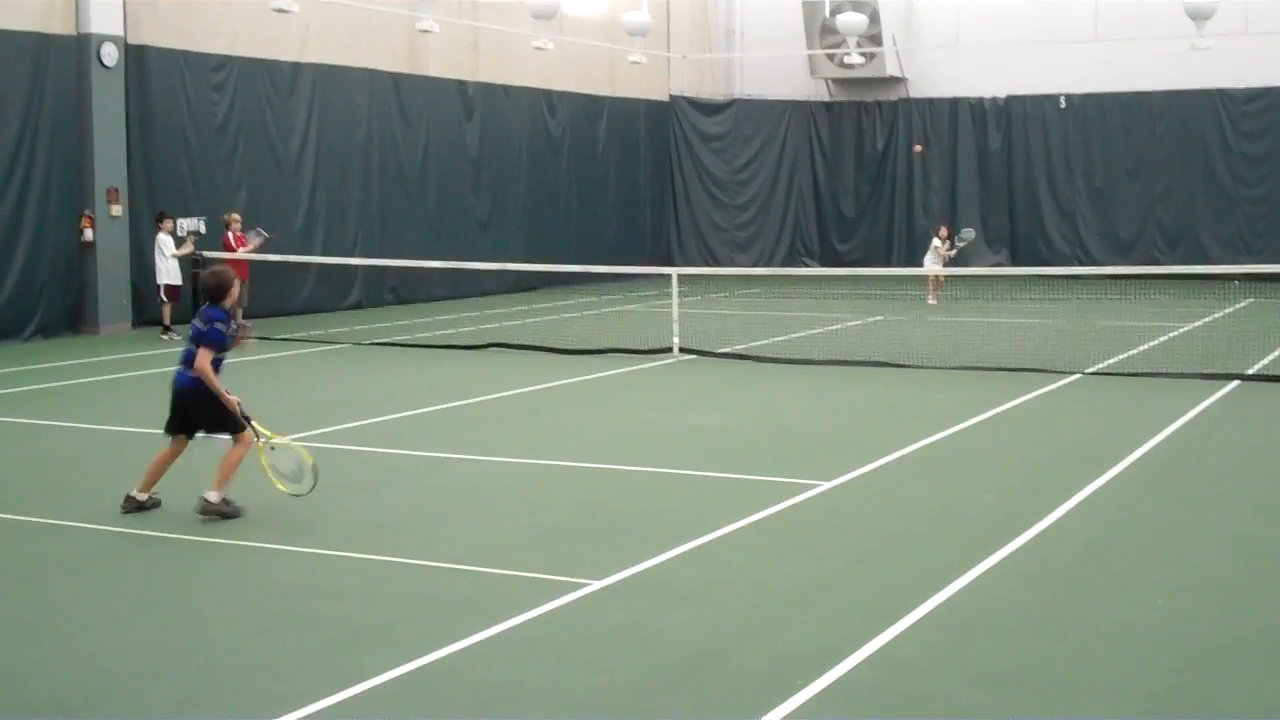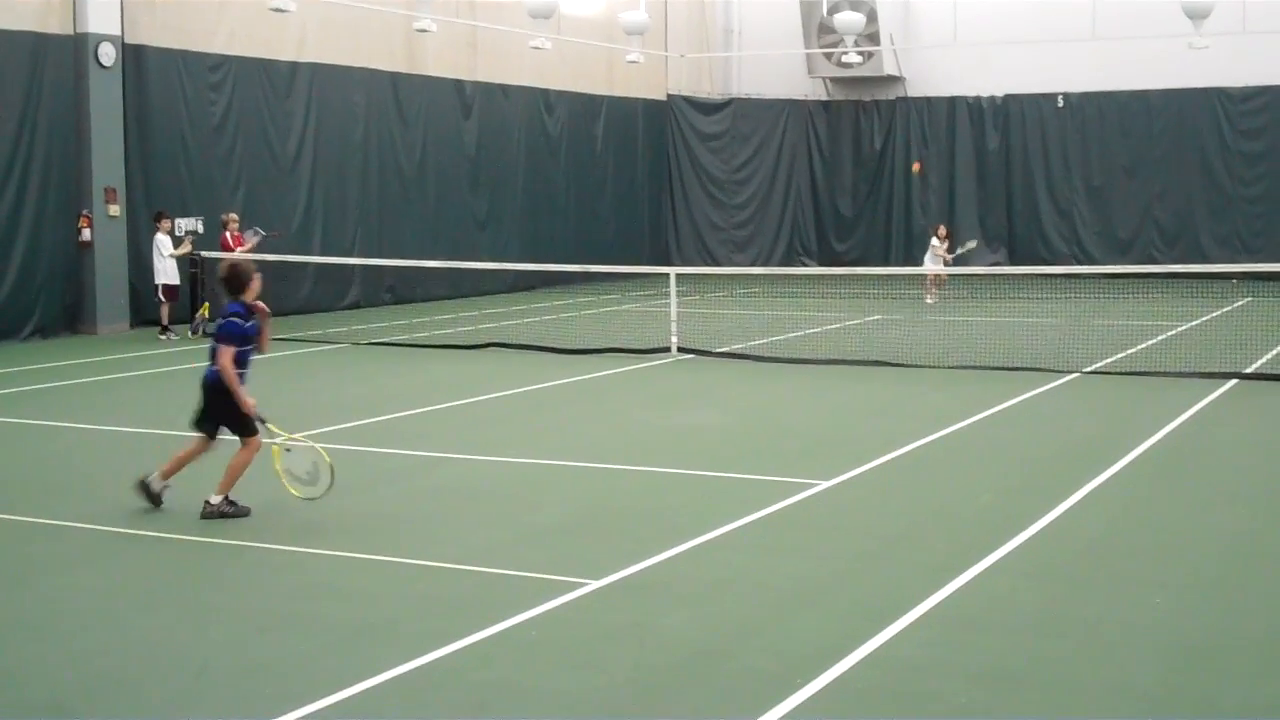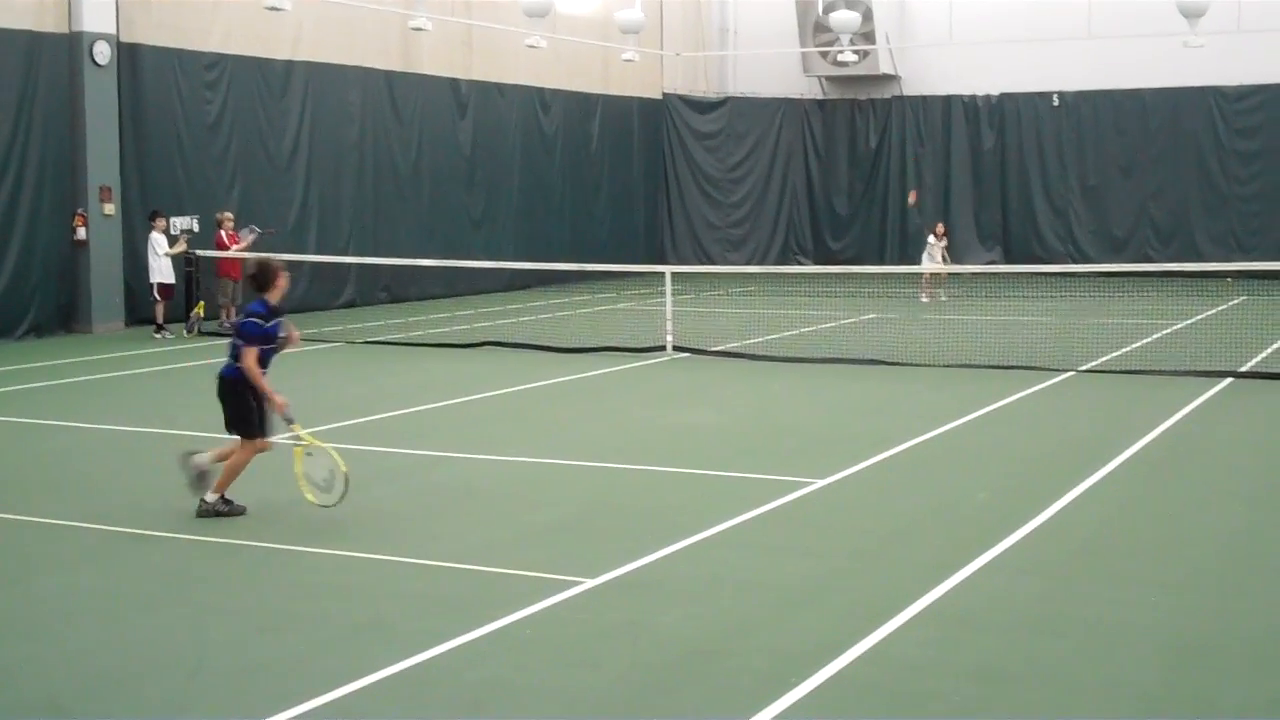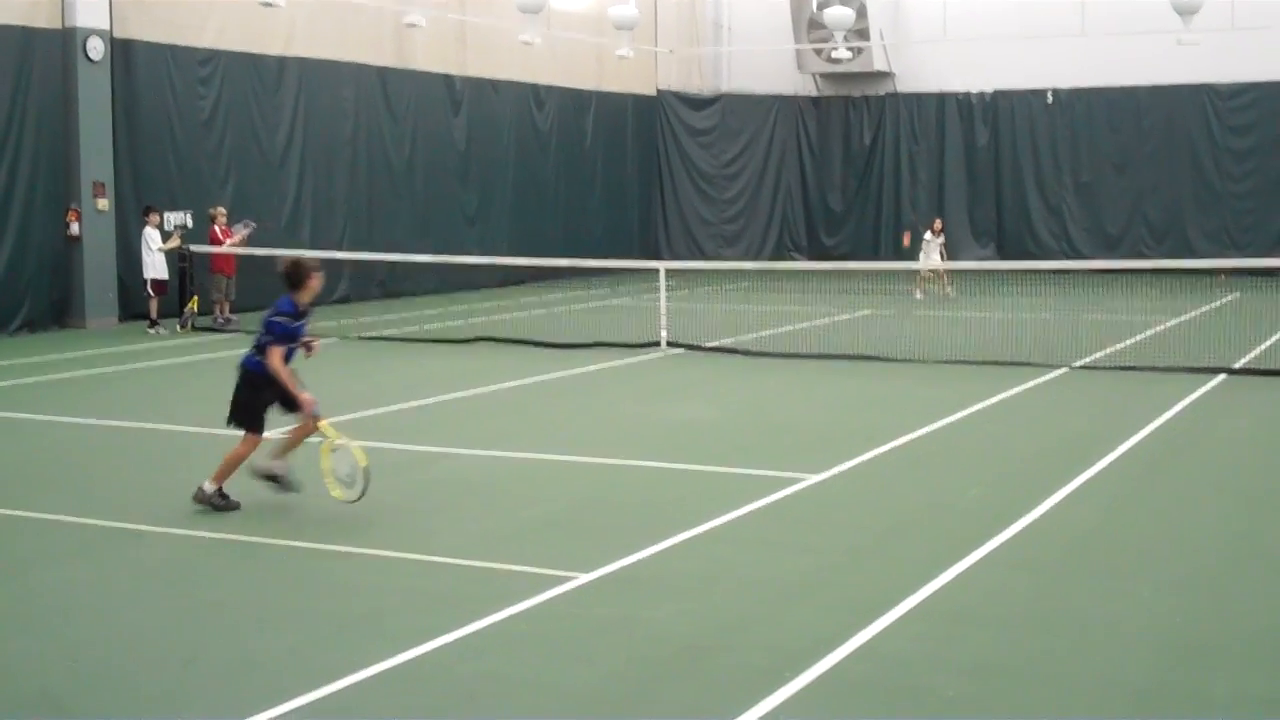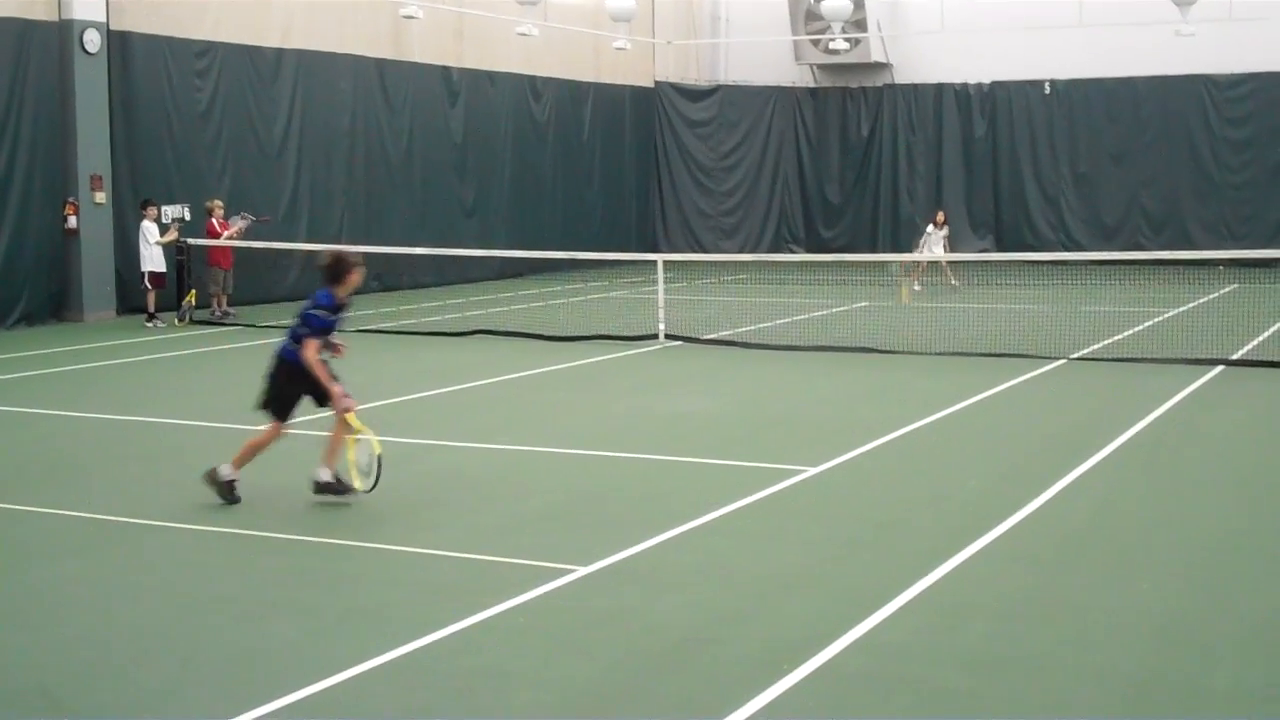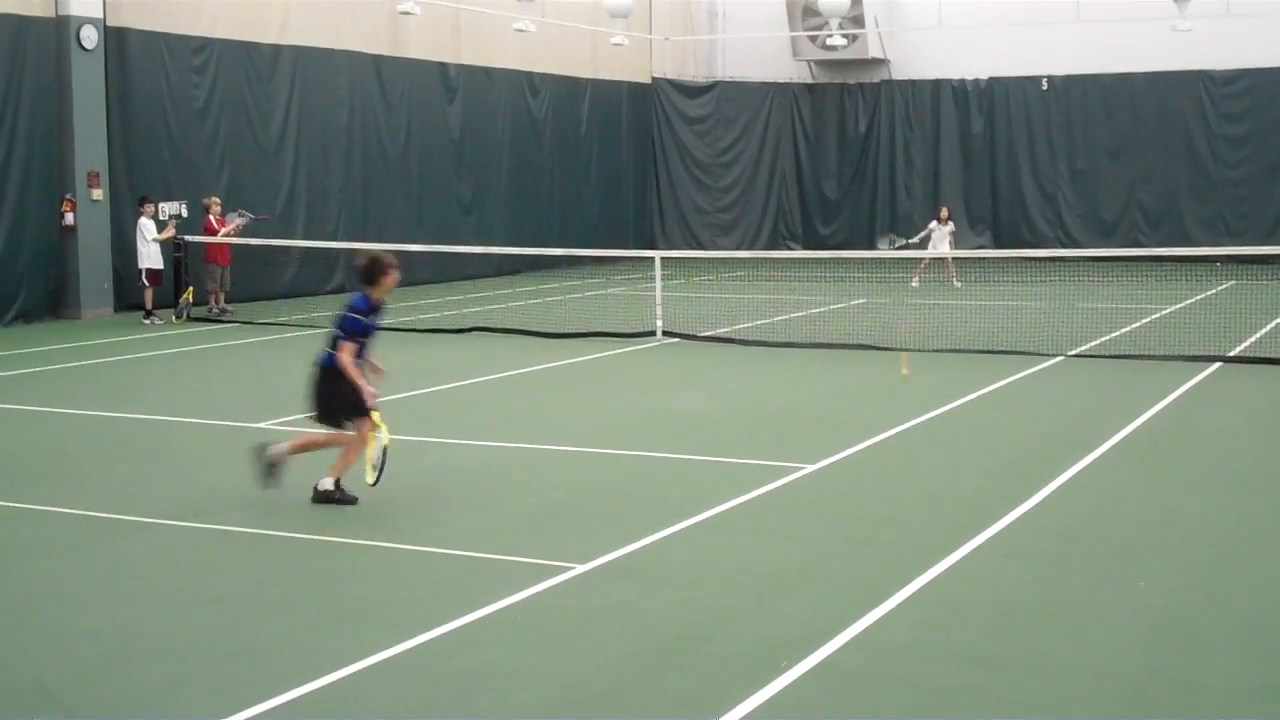
dt=0.1s
person 1, frame 1
left shoulder: (206, 313)
right shoulder: (216, 323)
right elbow: (202, 366)
left wrist: (234, 335)
right wrist: (225, 396)
left hip: (183, 387)
right hip: (199, 391)
left knee: (176, 445)
right knee: (244, 438)
left ankle: (139, 496)
right ankle: (214, 498)
person 1, frame 2
left shoulder: (247, 312)
right shoulder: (237, 317)
left elbow: (261, 348)
right elbow: (224, 363)
left wrist: (264, 320)
right wrist: (241, 396)
left hip: (215, 384)
right hip: (223, 386)
left knee: (204, 443)
right knee: (251, 443)
left ankle: (155, 483)
right ankle: (217, 502)
person 1, frame 3
left shoulder: (274, 311)
right shoulder: (255, 316)
left elbow: (270, 343)
right elbow: (248, 363)
left wrist: (288, 338)
right wrist: (271, 395)
left hip: (250, 382)
right hip: (236, 382)
left knee: (260, 443)
right knee: (251, 444)
left ankle: (200, 460)
right ankle: (211, 500)
person 1, frame 4
left shoulder: (301, 308)
right shoulder: (283, 315)
right elbow: (274, 361)
left wrist: (305, 344)
right wrist: (298, 393)
left hip: (273, 374)
right hip: (257, 375)
left knee: (313, 419)
right knee: (252, 440)
left ankle: (272, 465)
right ankle: (209, 490)
person 1, frame 5
left shoulder: (337, 301)
right shoulder: (322, 307)
right elbow: (309, 355)
left wrist: (330, 344)
right wrist: (331, 386)
left hip: (307, 365)
right hip: (292, 365)
left knee: (346, 411)
right knee: (276, 428)
left ankle: (325, 477)
right ankle: (225, 474)
person 1, frame 6
left shoulder: (372, 304)
right shoulder: (358, 310)
right elbow: (343, 357)
left wrist: (367, 361)
right wrist: (362, 386)
left hip: (348, 370)
right hip: (334, 371)
left knee: (365, 431)
right knee: (345, 435)
left ankle: (328, 485)
right ankle: (277, 452)
